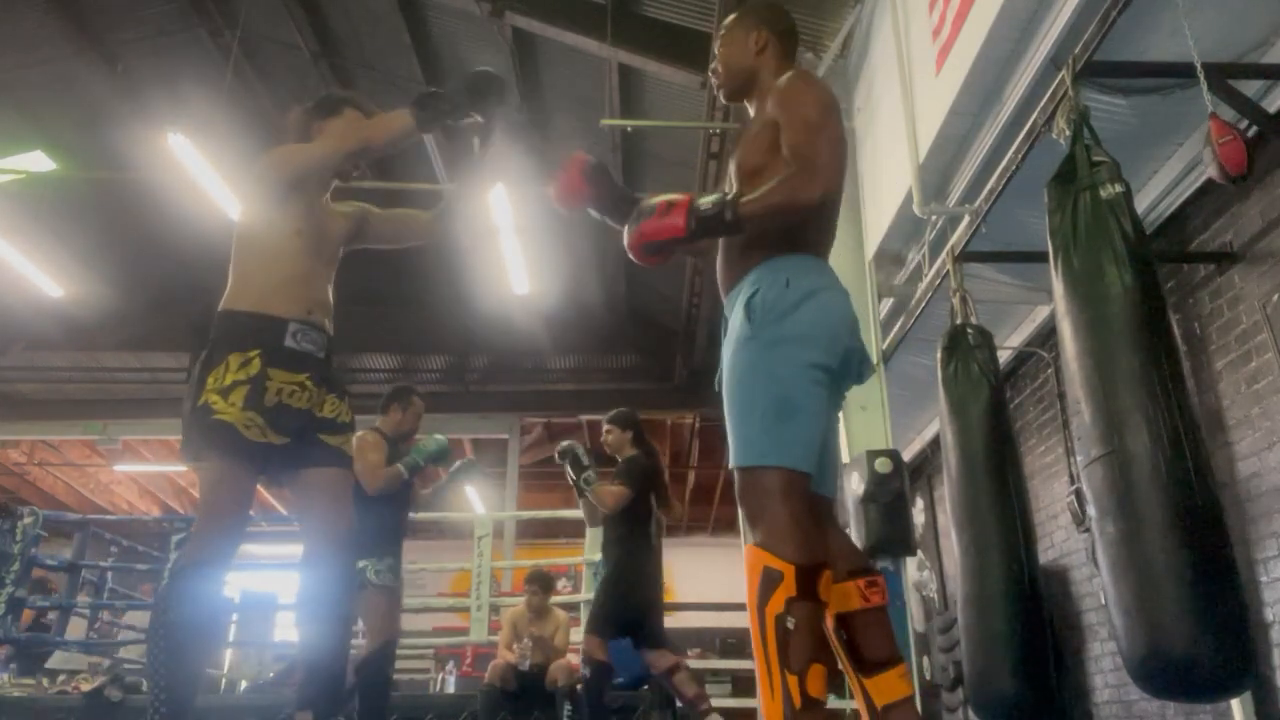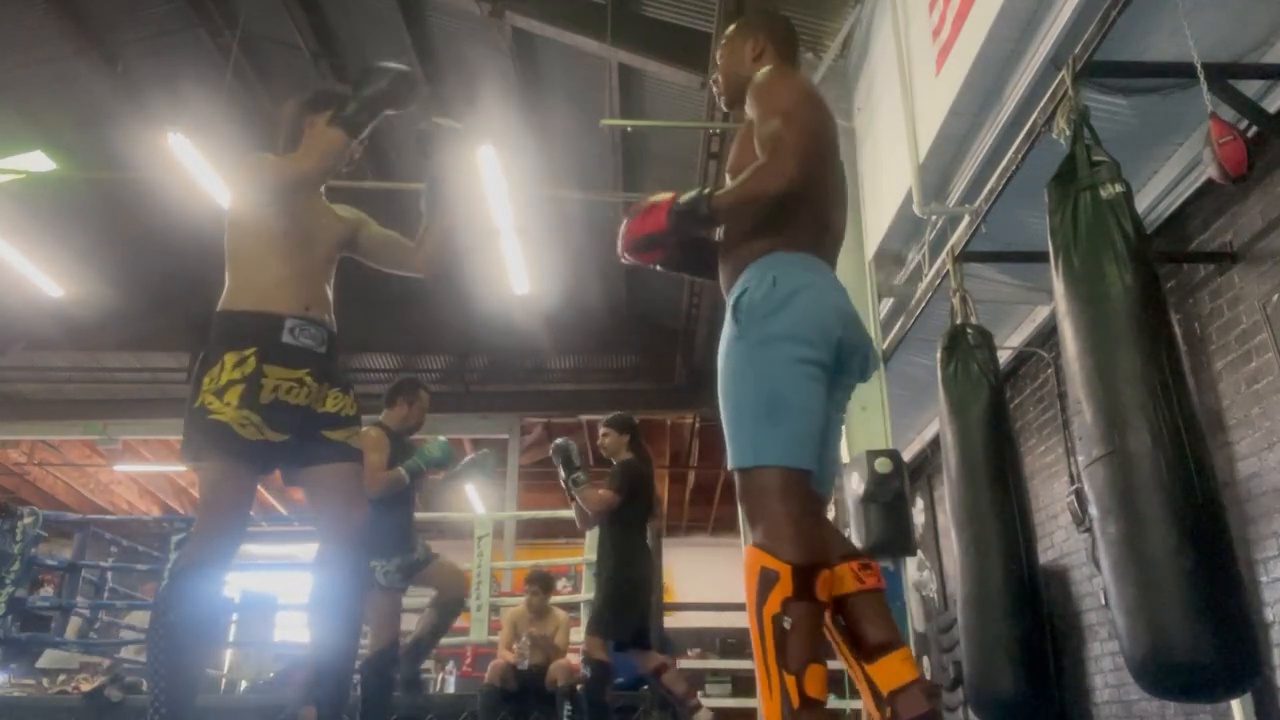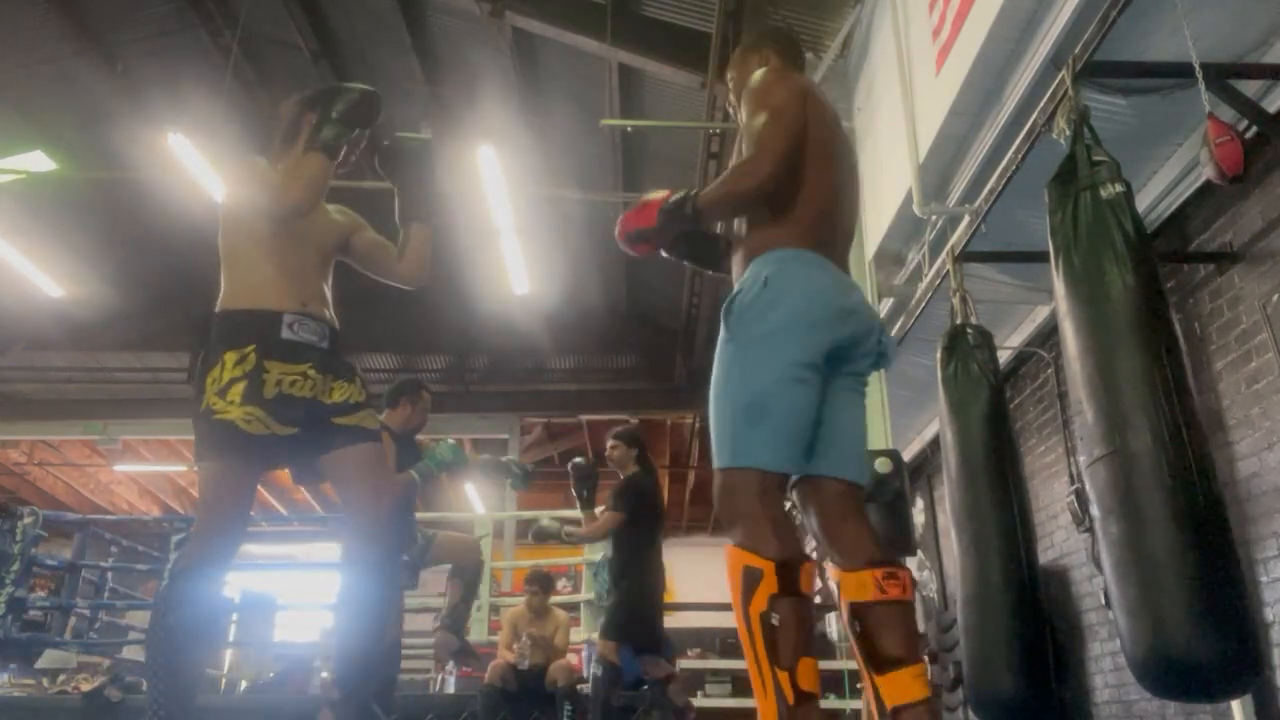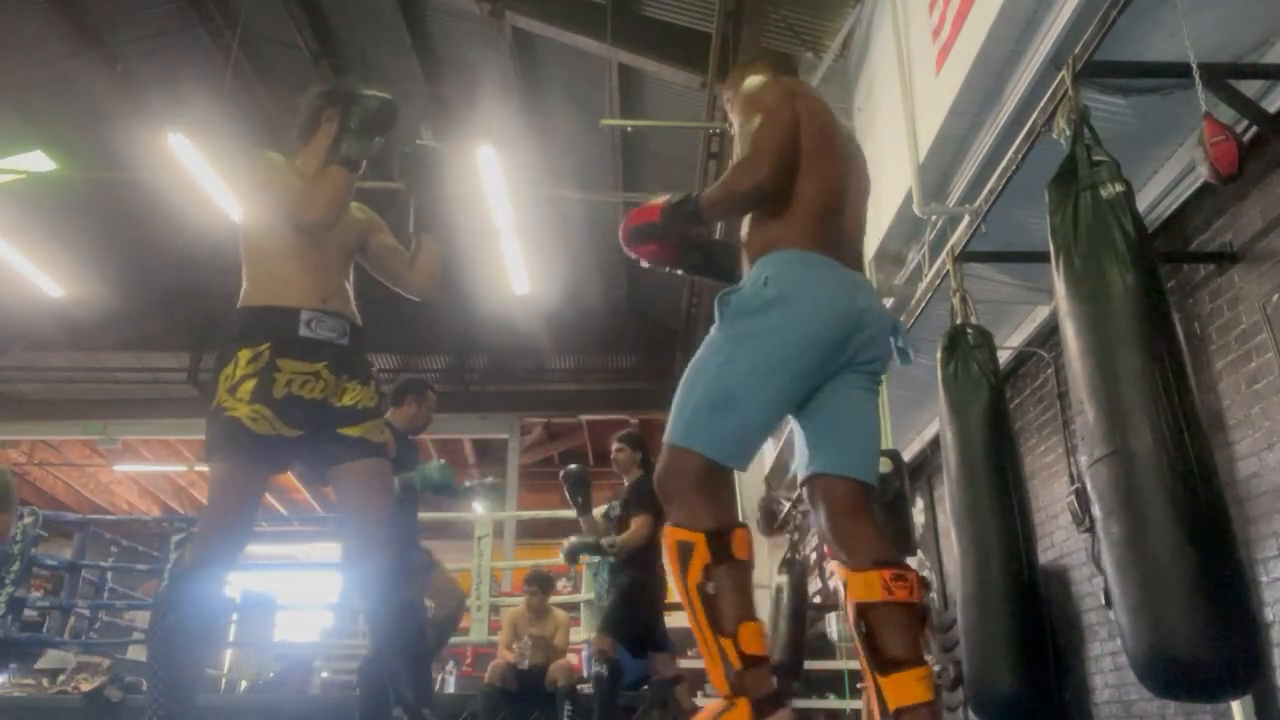
dt=0.2s
person 1, frame 1
left shoulder: (796, 91)
right shoulder: (761, 143)
left elbow: (814, 185)
right elbow: (686, 220)
left wrist: (711, 216)
right wrist: (618, 205)
left hip: (783, 305)
right hip: (781, 315)
left knee: (773, 502)
right knee: (810, 519)
person 1, frame 2
left shoulder: (776, 84)
right shoulder: (796, 119)
left elbow: (781, 173)
left wrist: (688, 211)
right wrist: (691, 250)
left hip: (780, 303)
right hip: (813, 306)
left knee: (772, 503)
right knee: (799, 515)
person 1, frame 3
left shoulder: (776, 84)
right shoulder: (825, 132)
left elbow: (761, 171)
left wrist: (684, 210)
right wrist: (697, 243)
left hip: (783, 300)
right hip: (836, 304)
left knee: (749, 499)
right knee: (839, 514)
person 1, frame 4
left shoulder: (768, 90)
right shoulder: (841, 144)
left elbow: (763, 171)
left wrist: (683, 212)
right wrist: (700, 254)
left hip: (791, 297)
right hip: (854, 307)
left knee: (687, 475)
right knee: (846, 514)
person 2, frame 1
left shoulder: (348, 219)
right shoulder: (277, 168)
left elbow: (439, 226)
right elbow: (364, 137)
right wrist: (442, 109)
left hip: (312, 373)
right hip: (245, 359)
left knee: (333, 540)
right knee: (217, 533)
person 2, frame 2
left shoulder: (344, 221)
right shoulder: (254, 173)
left elbow: (423, 260)
right elbow: (303, 171)
right wrist: (365, 103)
left hip: (317, 369)
right hip: (246, 358)
left knee: (348, 531)
right knee: (218, 532)
person 2, frame 3
left shoulder: (343, 221)
right shoulder: (246, 173)
left elbow: (412, 271)
right elbow: (290, 201)
left wrist: (413, 195)
right wrist: (333, 127)
left hip: (323, 364)
right hip: (250, 354)
left knee: (380, 515)
right knee: (217, 529)
person 2, frame 4
left shoulder: (363, 218)
right shoulder: (266, 168)
left elbow: (421, 283)
right elbow: (310, 213)
right wrist: (353, 140)
left hip: (342, 362)
right hip: (267, 353)
left knee: (379, 534)
right knee: (223, 528)
person 3, frame 1
left shoulder: (398, 449)
right shoulder: (369, 440)
left elbow: (412, 501)
right elbow: (374, 484)
left wrist: (451, 477)
right wrist: (418, 459)
left hip: (386, 555)
right hip: (366, 555)
left knee: (384, 640)
right knee: (383, 641)
person 3, frame 2
left shoulder: (405, 443)
right shoulder: (372, 437)
right elbow: (374, 487)
left wrist: (469, 465)
right wrist: (420, 462)
left hip: (402, 546)
right hip: (375, 551)
left knee: (457, 586)
right knee: (385, 641)
left ankle: (408, 660)
person 3, frame 3
left shoulder: (408, 443)
right shoulder: (380, 441)
left elbow: (450, 467)
left hip: (403, 538)
left knee: (471, 551)
right knee: (388, 641)
left ankle: (450, 631)
person 3, frame 4
left shoulder: (409, 445)
left elbow: (428, 487)
right wrist: (419, 479)
left hip: (405, 545)
left knee: (452, 601)
left ankle: (417, 673)
person 4, frame 1
left shoulder: (634, 465)
right shoulder: (633, 469)
left elbow: (610, 503)
right elbow: (595, 519)
left wrist: (584, 472)
right wrist: (580, 484)
left hip: (628, 567)
right hip: (635, 568)
left knee: (593, 640)
right knee: (653, 651)
person 4, frame 2
left shoulder: (628, 469)
right shoulder: (624, 473)
left elbow: (596, 503)
right elbow: (586, 522)
left wrist: (572, 472)
right wrist: (570, 484)
left hip: (625, 570)
right hip: (625, 572)
left knee: (594, 643)
right knee: (639, 650)
person 4, frame 3
left shoulder: (633, 485)
right shoulder: (639, 485)
left elbow: (600, 531)
right elbow: (597, 527)
left wrist: (557, 531)
right wrist: (585, 497)
left hip: (636, 581)
right hip: (641, 581)
left knee: (607, 649)
right knee: (650, 658)
person 4, frame 4
left shoulder: (642, 487)
right shoulder: (625, 493)
left elbow: (639, 535)
right elbow: (598, 532)
left wrist: (590, 545)
right wrist: (580, 502)
left hip: (639, 580)
right hip: (630, 581)
left knee: (603, 644)
right knee: (658, 658)
